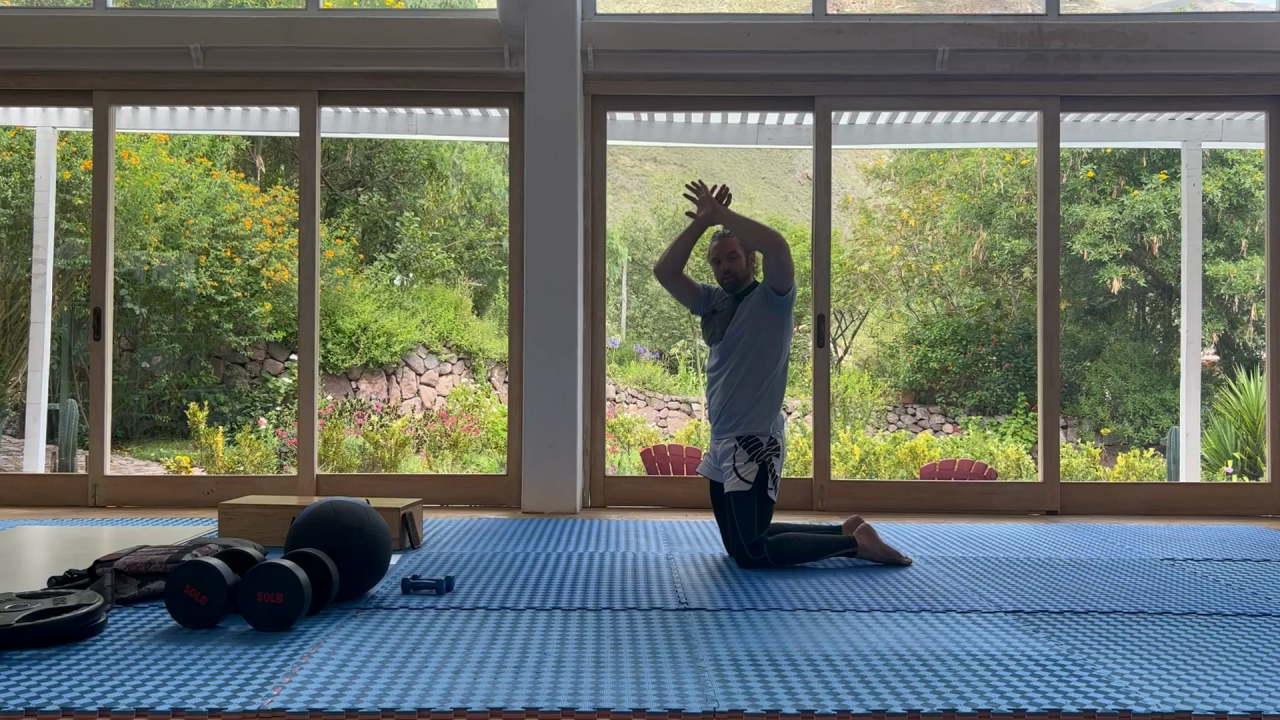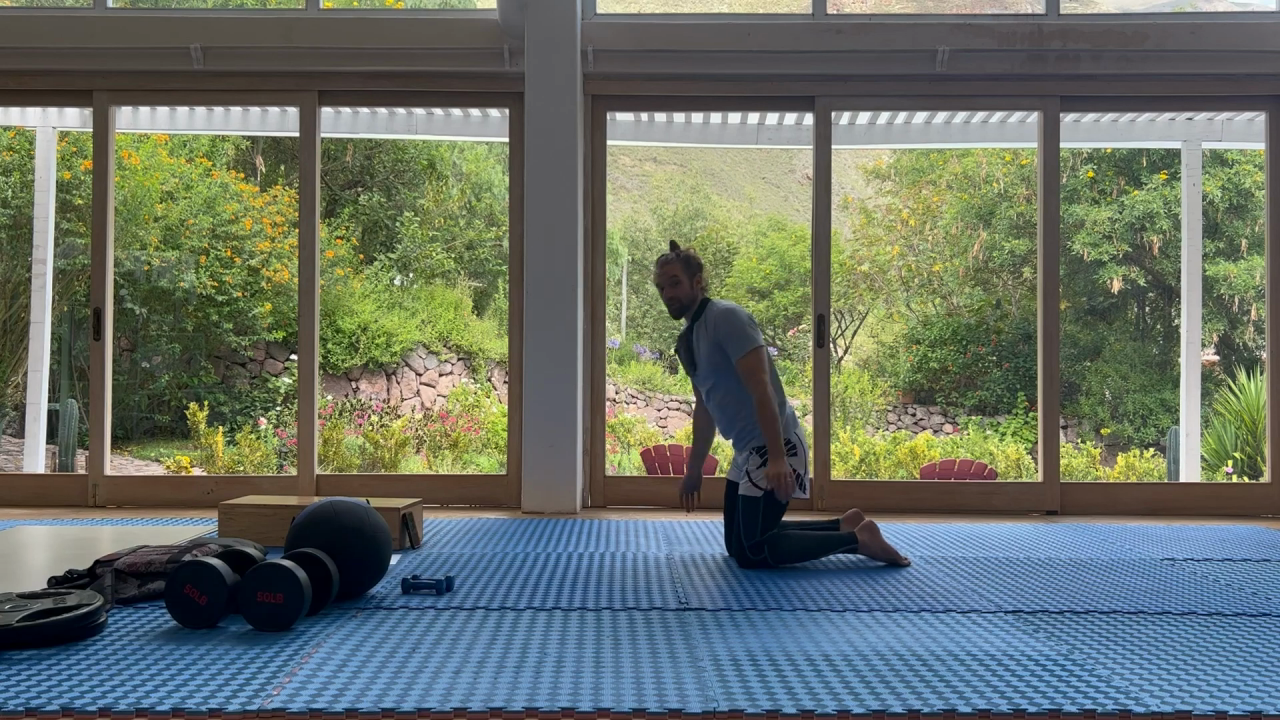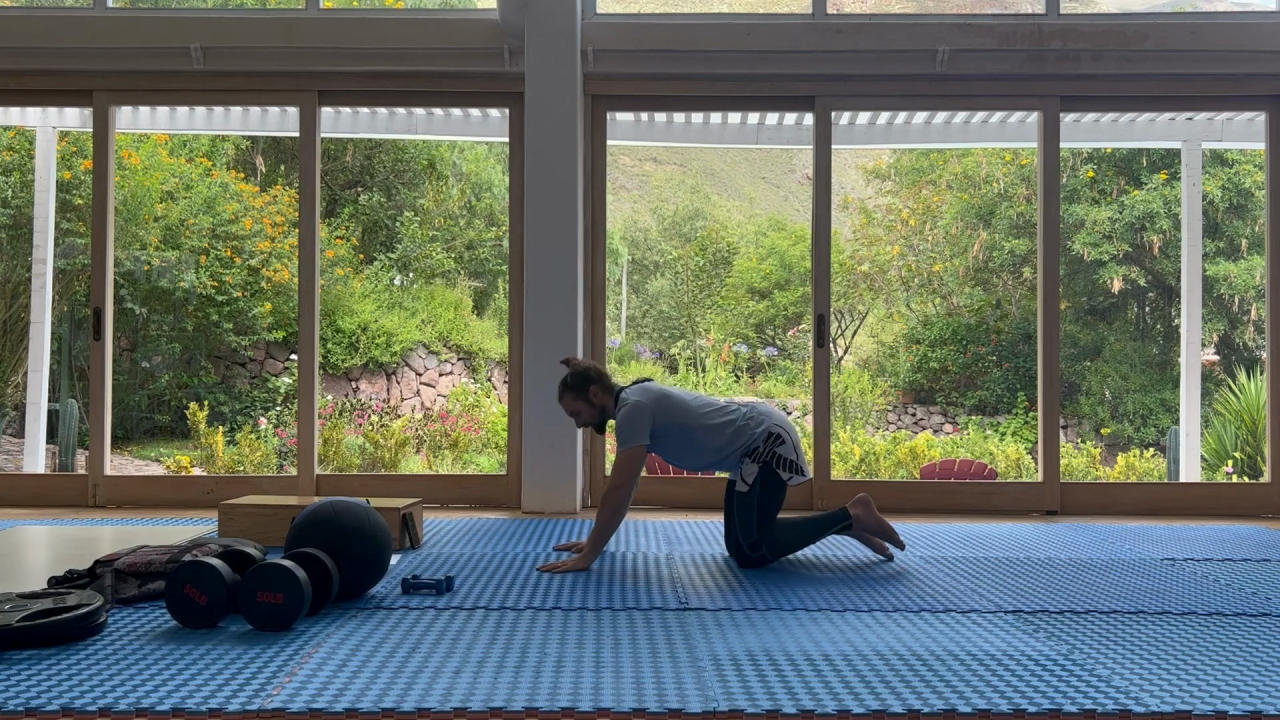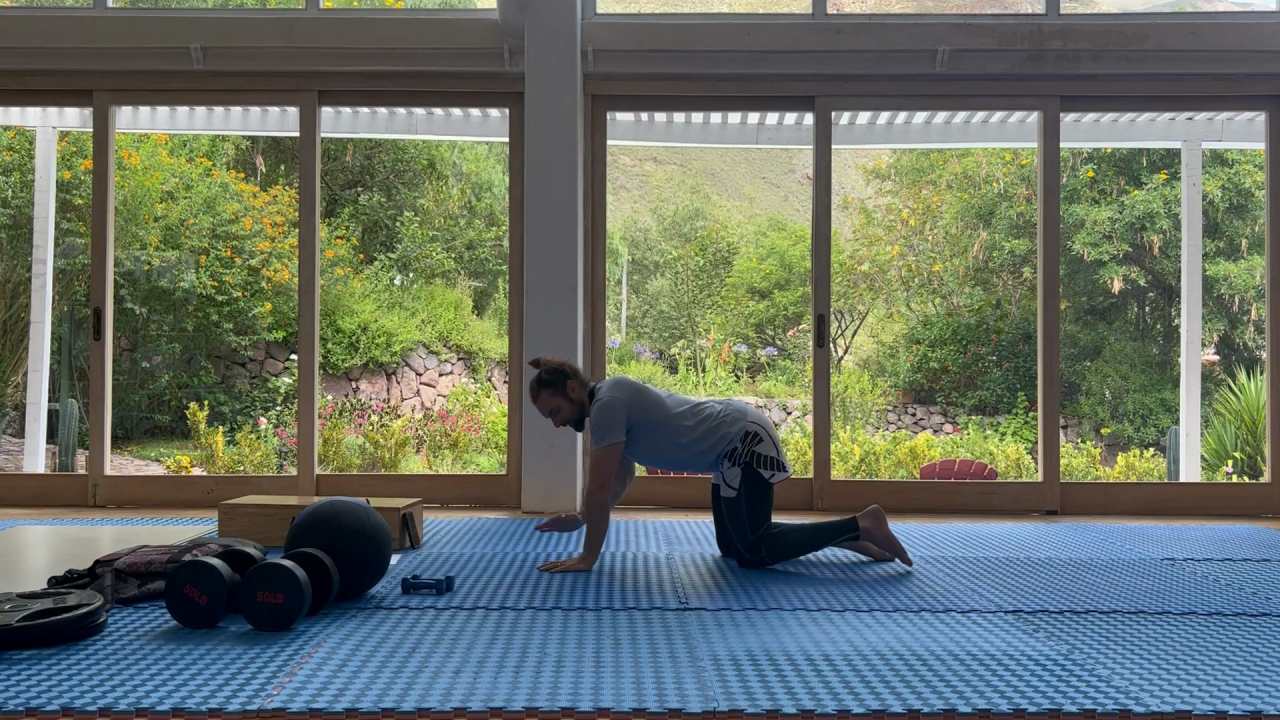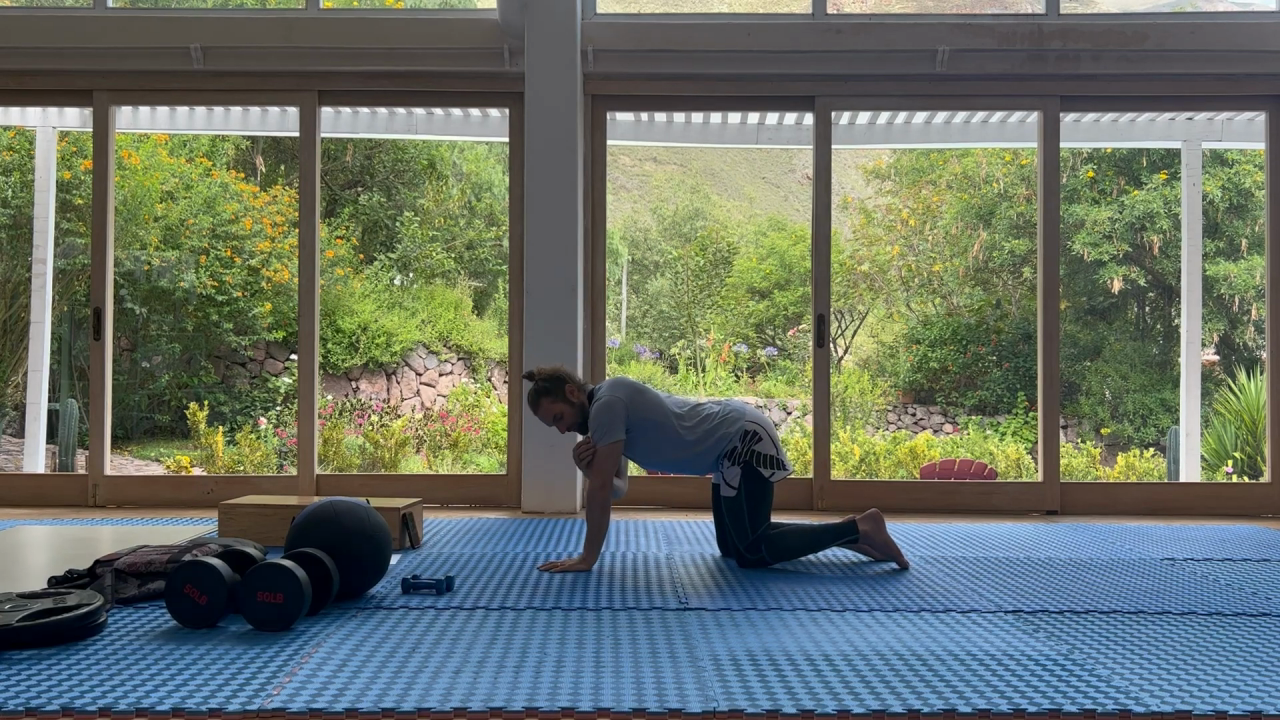
dt=1s
person 1, frame 1
left shoulder: (772, 298)
right shoulder: (712, 302)
left elbow: (777, 248)
right elbow: (665, 272)
left wrist: (723, 216)
right wrist: (700, 224)
left hip: (753, 445)
right hip: (722, 447)
left knee: (750, 552)
right knee: (741, 546)
left ankle: (855, 543)
right ankle: (845, 531)
person 1, frame 2
left shoulder: (725, 318)
right shoulder: (689, 339)
left elbow: (761, 389)
right elbow: (704, 409)
left wrist: (777, 459)
right wrist: (693, 470)
left hip: (773, 448)
right hip: (748, 452)
left knee: (751, 552)
right knee: (738, 547)
left ankle: (857, 537)
right ankle: (844, 526)
person 1, frame 3
left shoulder: (634, 409)
right shoulder: (636, 403)
left elbow: (617, 490)
right elbow: (626, 487)
left wrist: (590, 554)
right wrist: (595, 540)
left hip: (767, 441)
right hip: (756, 442)
left knee: (751, 552)
right knee: (739, 544)
left ankle: (851, 515)
right ankle: (848, 520)
person 1, frame 4
left shoulder: (606, 405)
right shoulder: (611, 401)
left elbow: (599, 488)
right elbow: (621, 479)
left wrist: (588, 557)
right wrist: (579, 517)
left hip: (744, 441)
right hip: (735, 440)
left knee: (752, 553)
right knee: (731, 544)
left ankle: (859, 524)
right ankle: (844, 533)
person 1, frame 5
left shoulder: (605, 405)
right shoulder: (608, 406)
left elbow: (600, 491)
right elbow: (614, 484)
left wrist: (587, 558)
right wrist: (589, 464)
left hip: (744, 440)
right hip: (736, 440)
left knee: (752, 553)
right knee: (732, 545)
left ankle: (856, 528)
right ankle: (846, 533)
